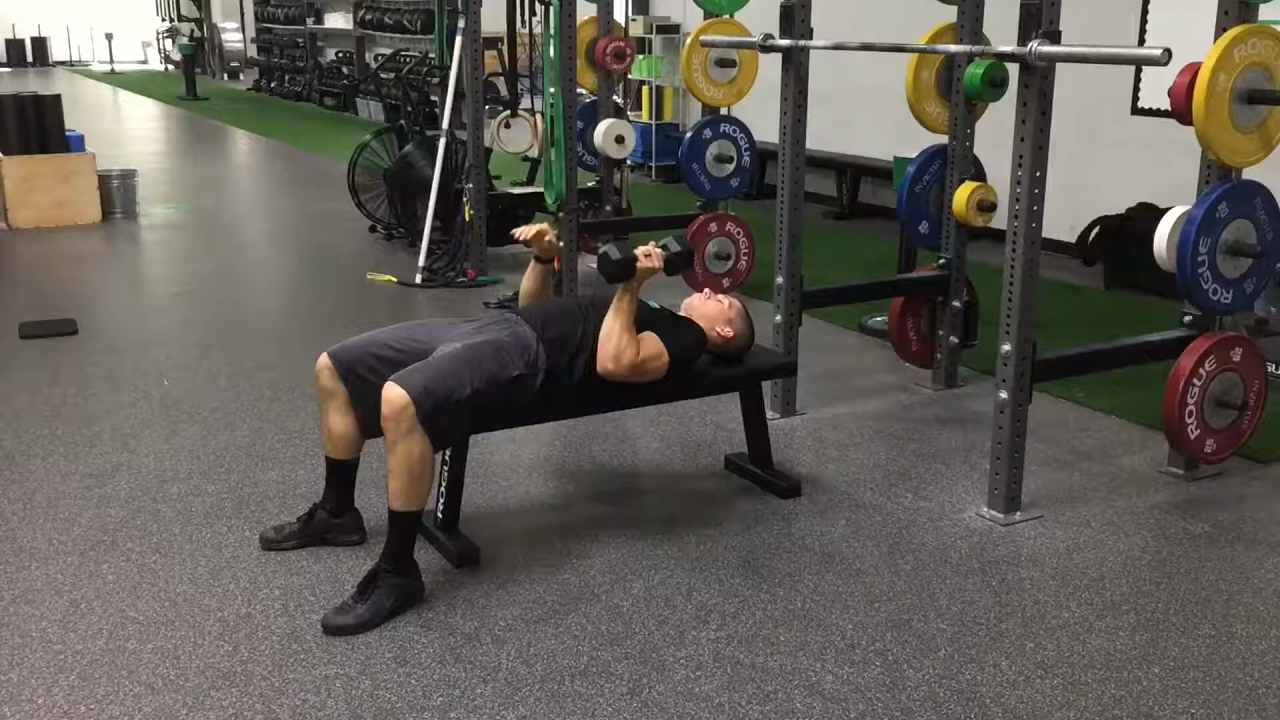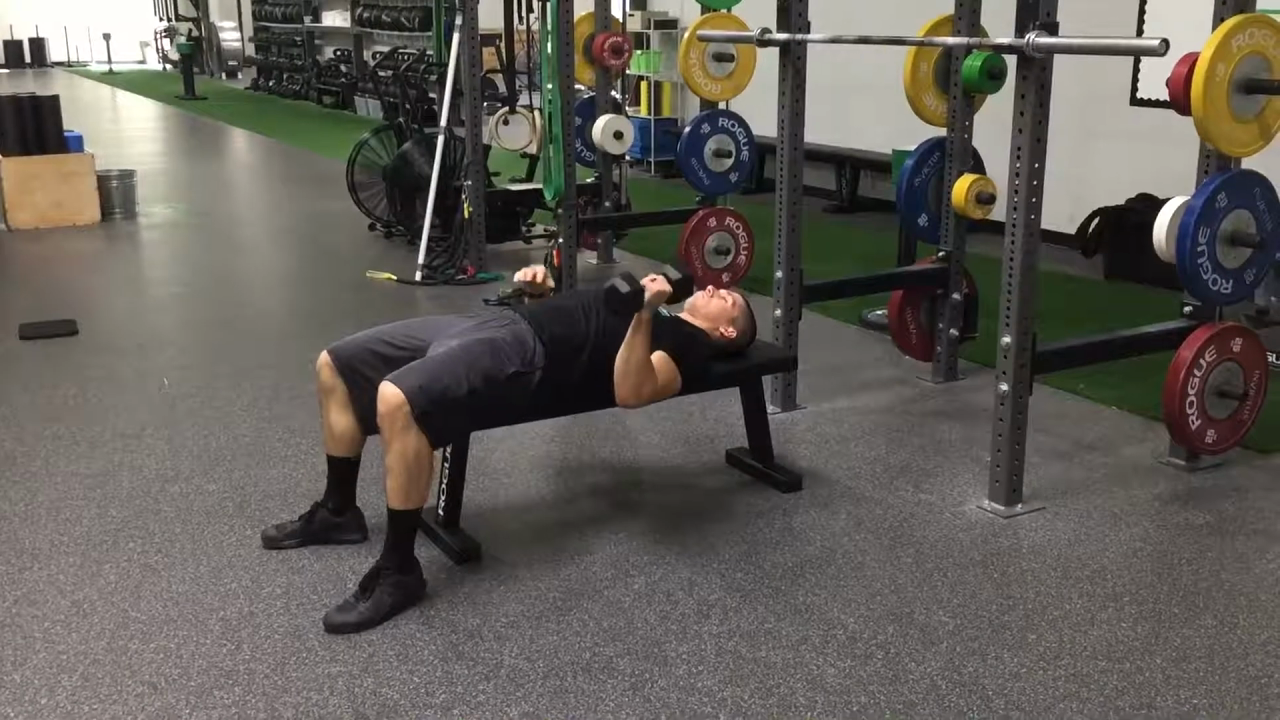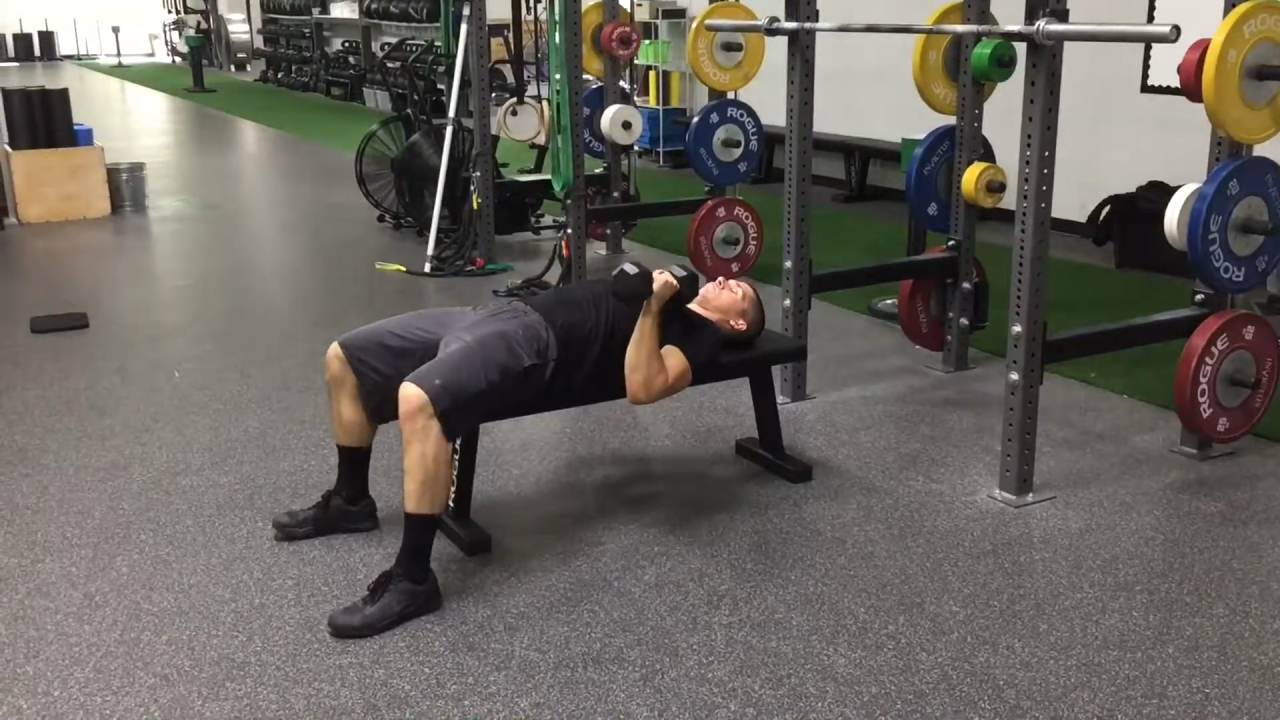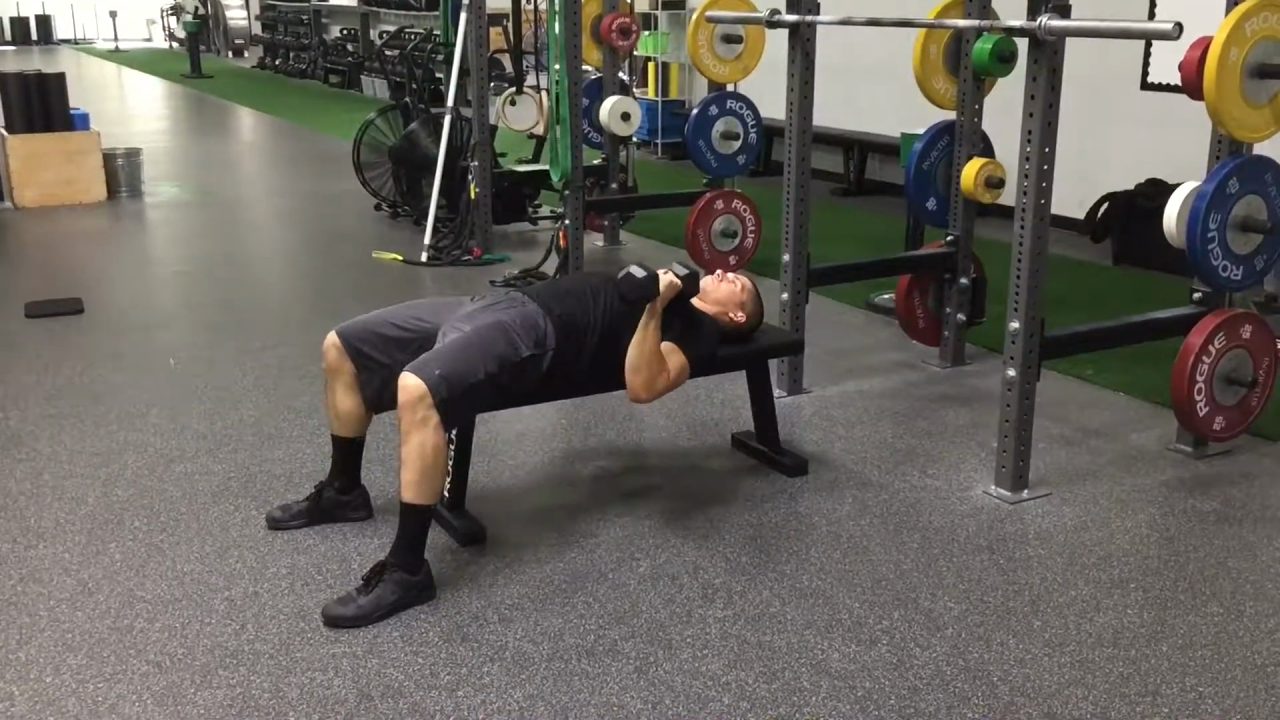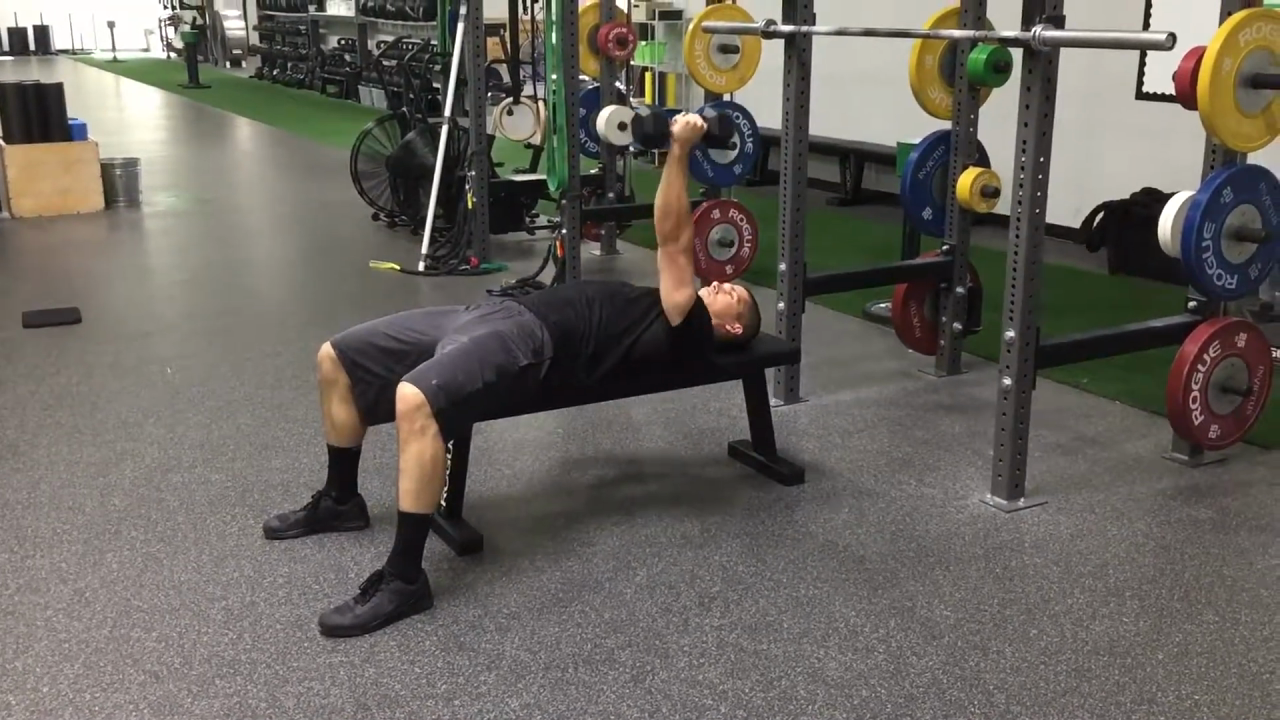
dt=1s
person 1, frame 1
left shoulder: (684, 338)
right shoulder: (645, 318)
left elbow: (611, 363)
right elbow: (537, 309)
left wrist: (634, 283)
right wrist: (544, 256)
left hip: (521, 355)
left knee: (401, 403)
right knee: (334, 368)
left ankle: (398, 573)
right ankle: (336, 513)
person 1, frame 2
left shoulder: (690, 343)
right shoulder: (650, 318)
left elbow: (630, 392)
left wrist: (644, 312)
right wrist: (539, 288)
left hip: (521, 354)
left knee: (397, 400)
right knee: (336, 366)
left ankle: (399, 571)
right ankle: (338, 512)
person 1, frame 3
left shoulder: (699, 334)
right shoulder: (665, 304)
left elbow: (642, 387)
left wrist: (653, 305)
left hip: (534, 345)
left knee: (418, 402)
right knee: (344, 360)
left ankle: (412, 579)
right ankle: (350, 501)
person 1, frame 4
left shoulder: (697, 329)
right shoulder: (663, 313)
left elbow: (641, 386)
left wrist: (657, 303)
left hip: (533, 335)
left knee: (417, 391)
right knee: (341, 348)
left ankle: (407, 570)
right ankle: (343, 492)
person 1, frame 5
left shoulder: (687, 331)
right shoulder: (655, 306)
left elbow: (673, 242)
left wrist: (680, 151)
left hip: (530, 343)
right hip: (495, 315)
left knee: (415, 401)
right knee: (335, 360)
left ankle: (404, 579)
right ankle: (340, 501)
